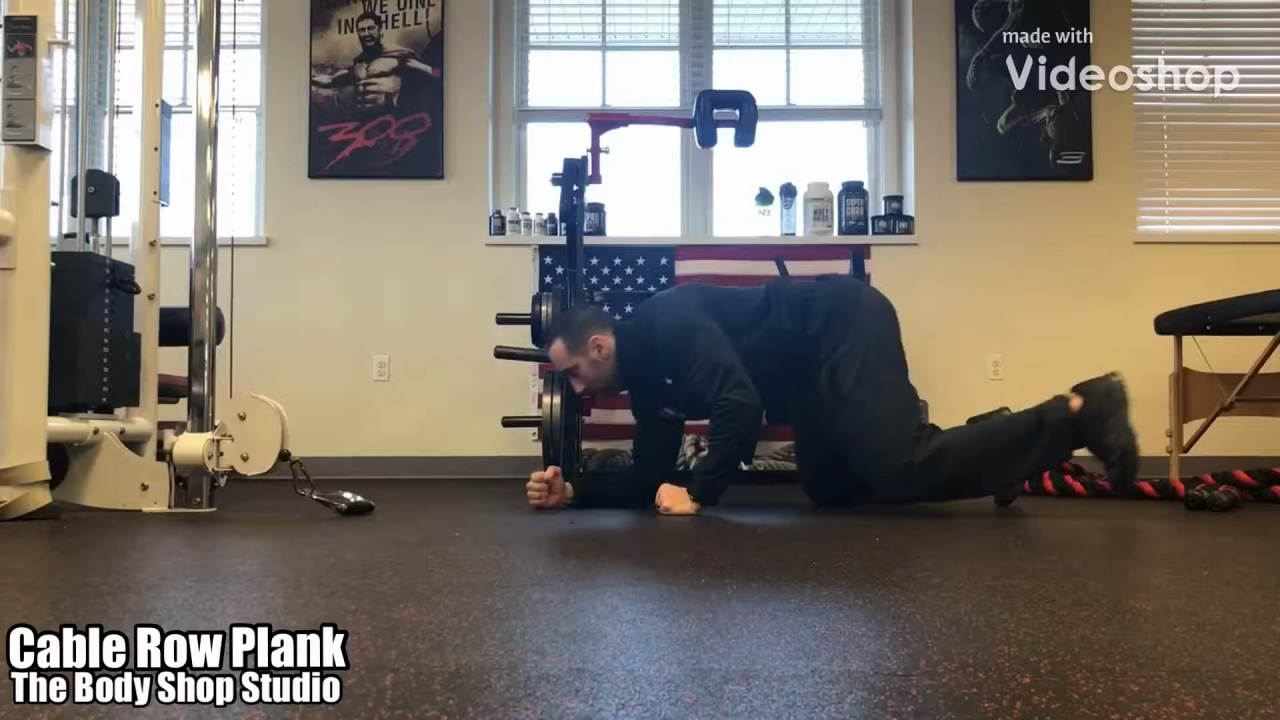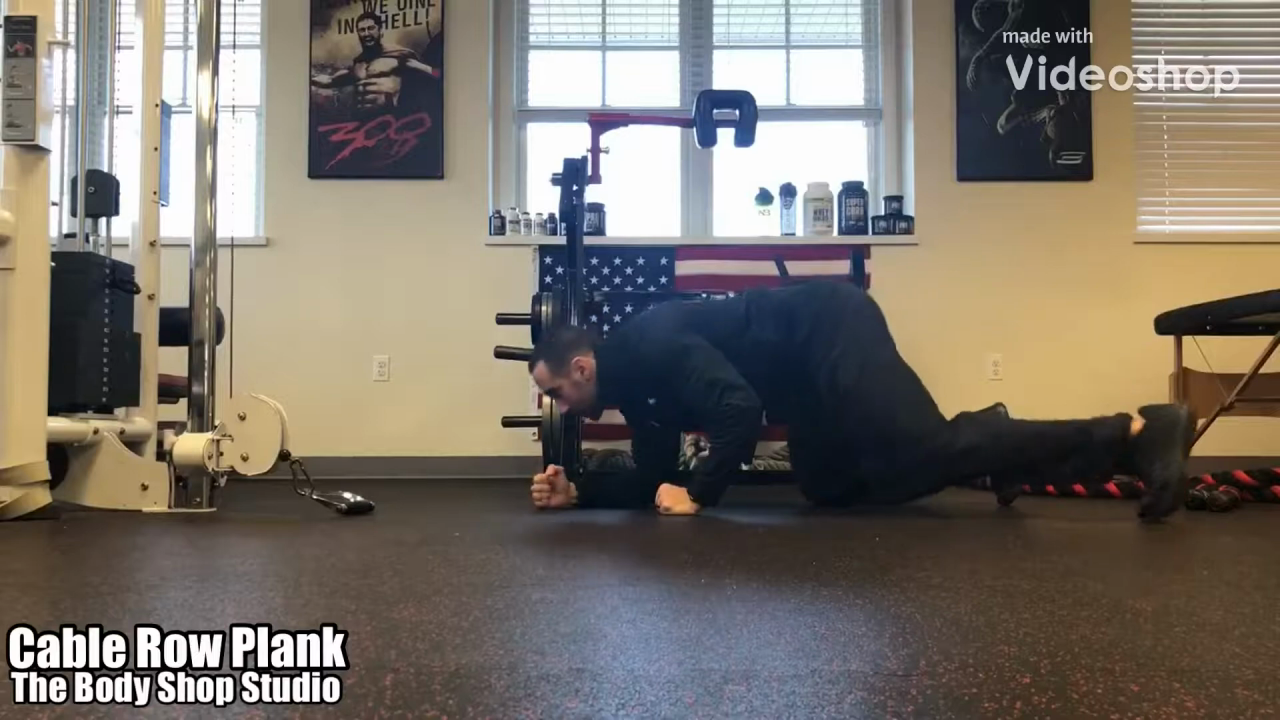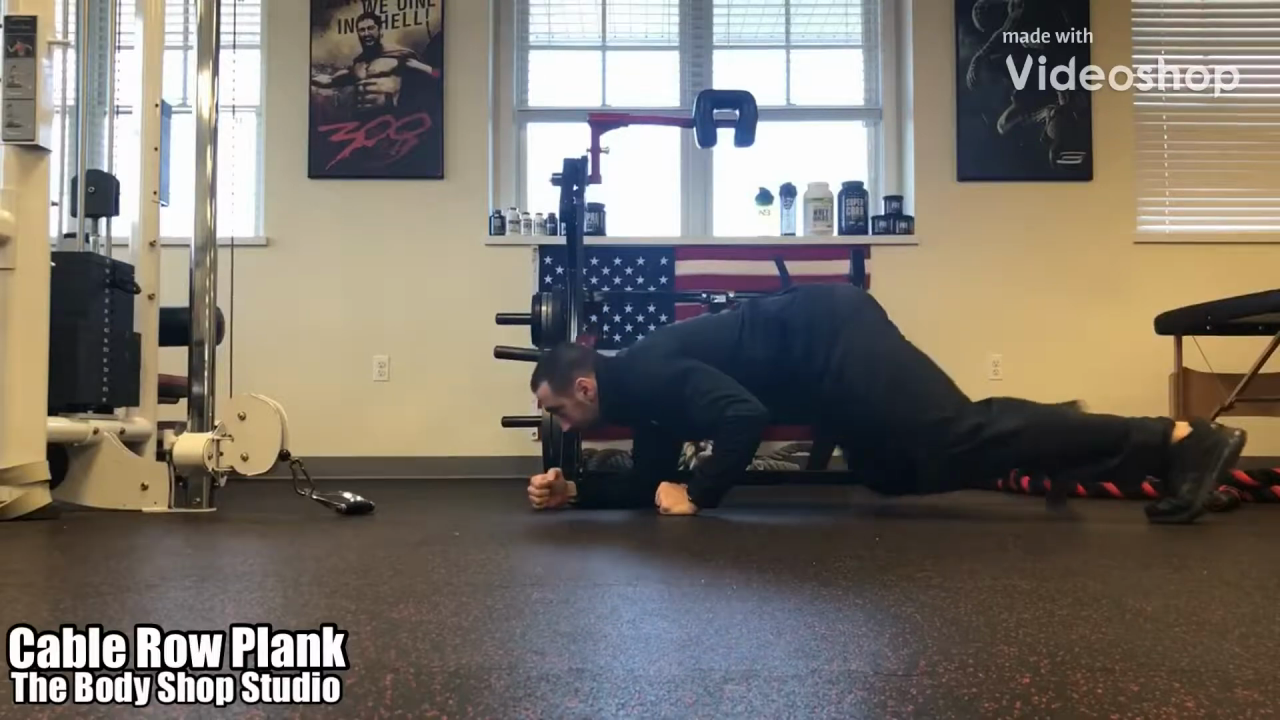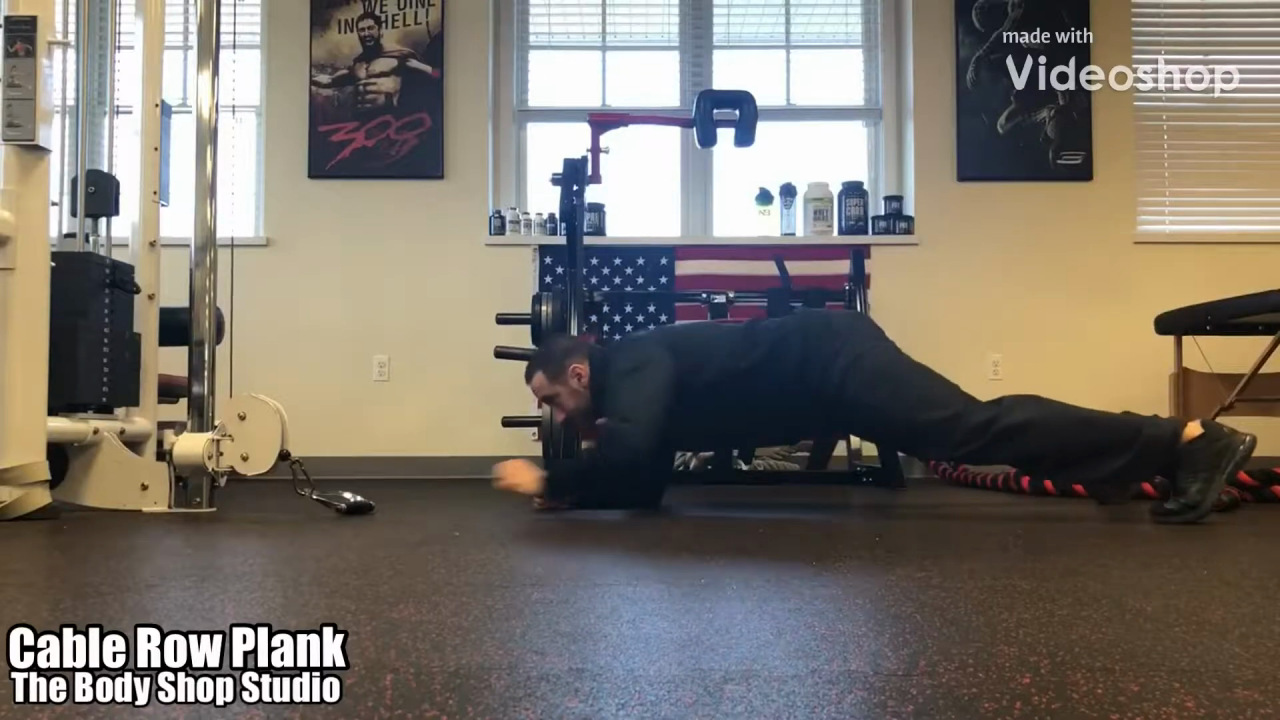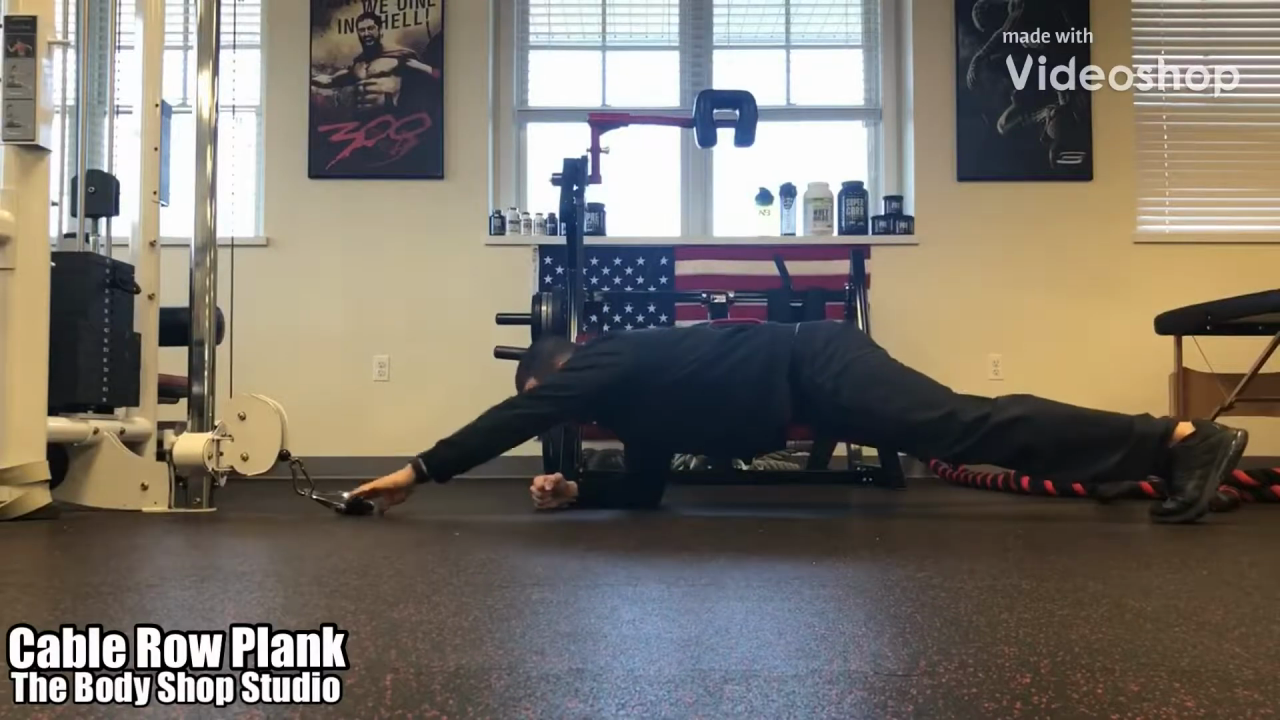
dt=0.3s
person 1, frame 1
left shoulder: (670, 322)
right shoulder: (645, 378)
left elbow: (742, 405)
right elbow: (650, 478)
left wrist: (699, 496)
right wrist: (574, 491)
left hip: (844, 322)
right hip: (816, 366)
left knee: (900, 471)
right knee: (832, 488)
left ankle: (1080, 411)
right ankle: (990, 452)
person 1, frame 2
left shoulder: (650, 343)
right shoulder: (638, 390)
left elbow: (740, 409)
right elbow: (652, 482)
left wrist: (699, 495)
right wrist: (576, 491)
left hip: (829, 328)
right hip: (811, 371)
left knee: (928, 453)
right knee: (828, 488)
left ankle: (1136, 434)
right ankle: (979, 435)
person 1, frame 3
left shoulder: (651, 371)
right shoulder: (641, 397)
left elbow: (747, 418)
right elbow: (652, 479)
left wrist: (697, 496)
right wrist: (575, 489)
left hip: (831, 333)
right hip: (828, 349)
left knee: (962, 435)
right knee: (896, 474)
left ankle: (1178, 439)
right ankle: (1061, 438)
person 1, frame 4
left shoulder: (633, 361)
right shoulder: (638, 376)
left elbow: (630, 446)
right elbow: (644, 484)
left wrist: (549, 478)
right wrist: (560, 484)
left hip: (831, 357)
right hip: (823, 372)
left knee: (973, 429)
right knee: (970, 427)
left ankle: (1188, 440)
right ankle: (1156, 446)
person 1, frame 5
left shoulder: (602, 364)
right shoulder: (629, 395)
left elbow: (519, 415)
right elbow: (644, 488)
left wrist: (417, 472)
right wrist: (575, 489)
left hip: (813, 366)
right hip: (808, 383)
left knee: (965, 428)
right knee: (961, 432)
left ankle: (1178, 439)
right ankle: (1161, 447)
